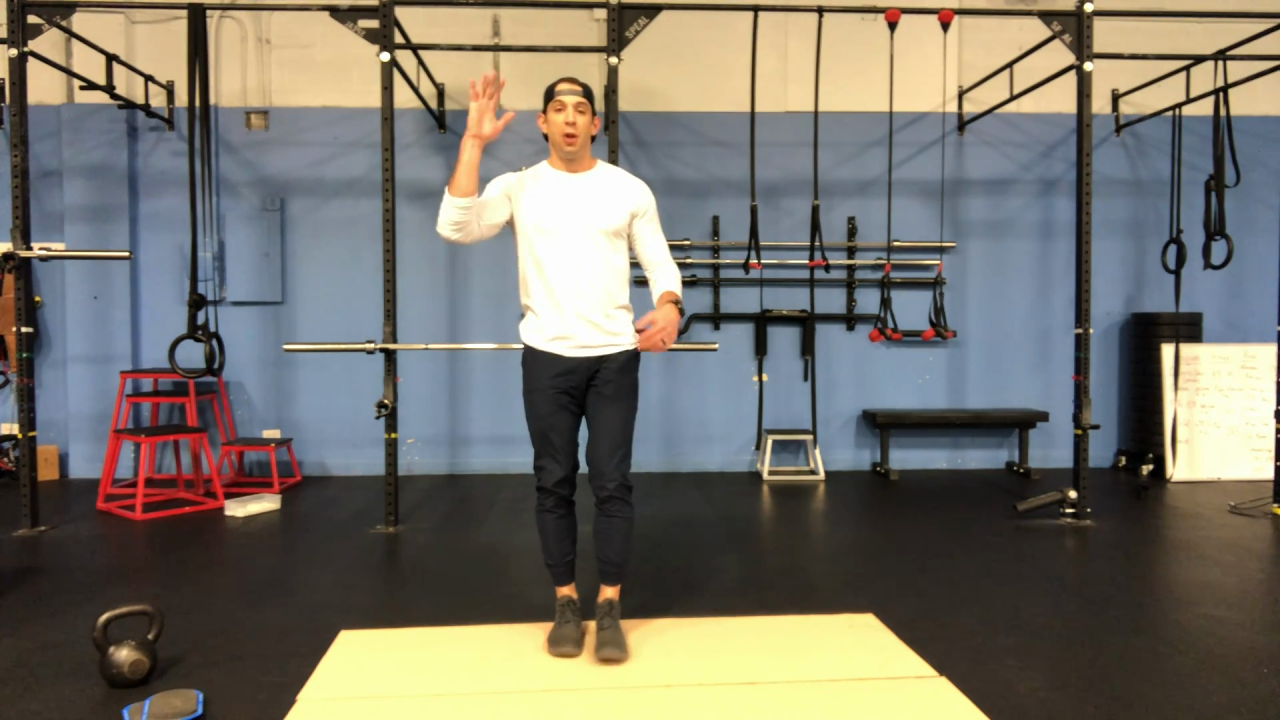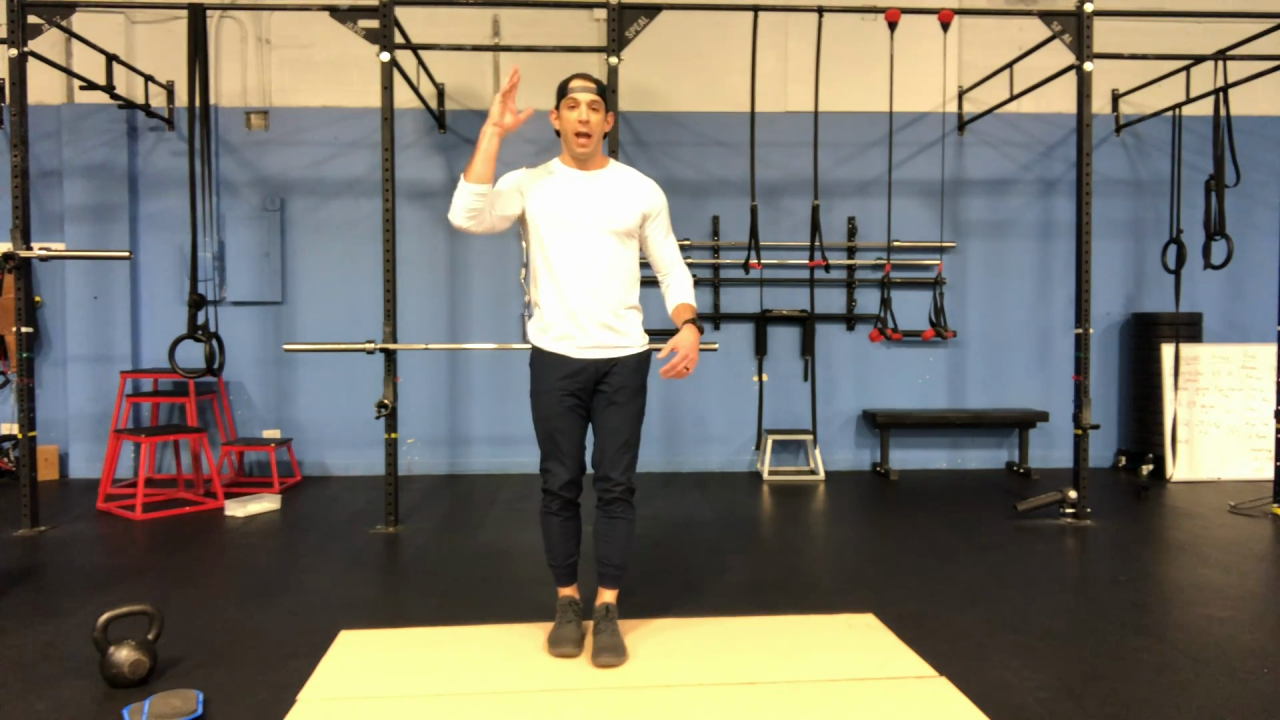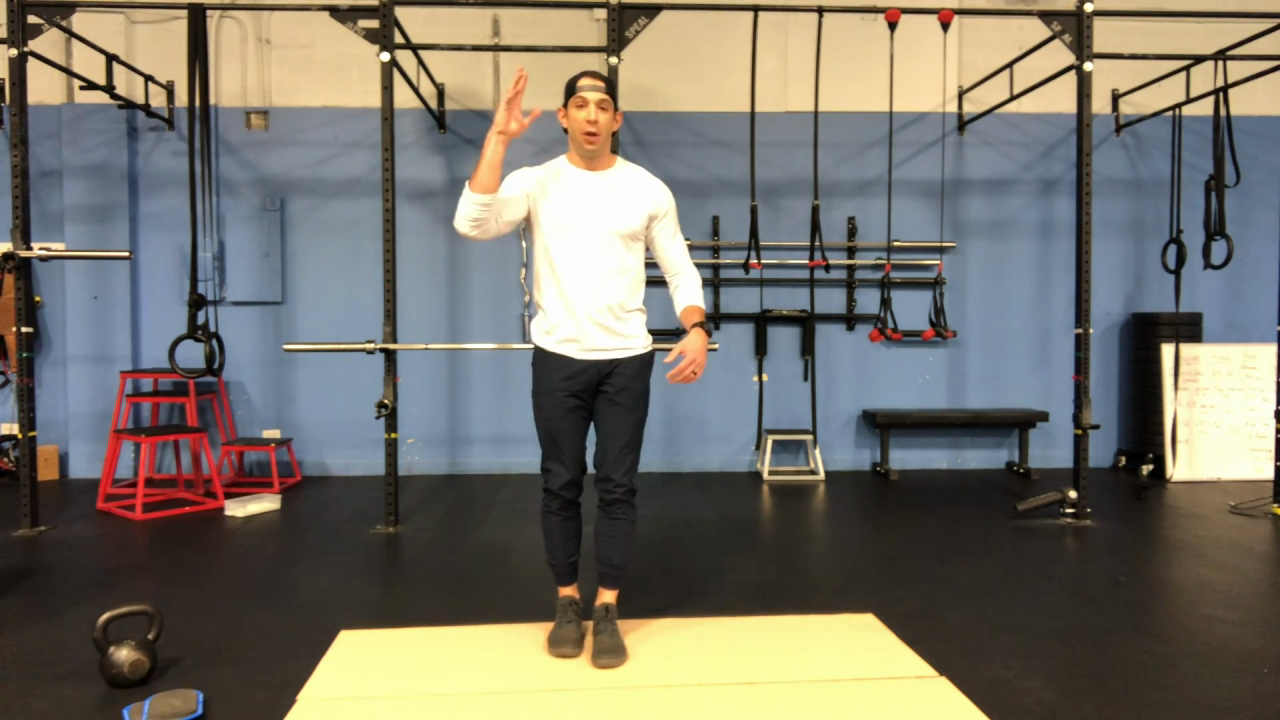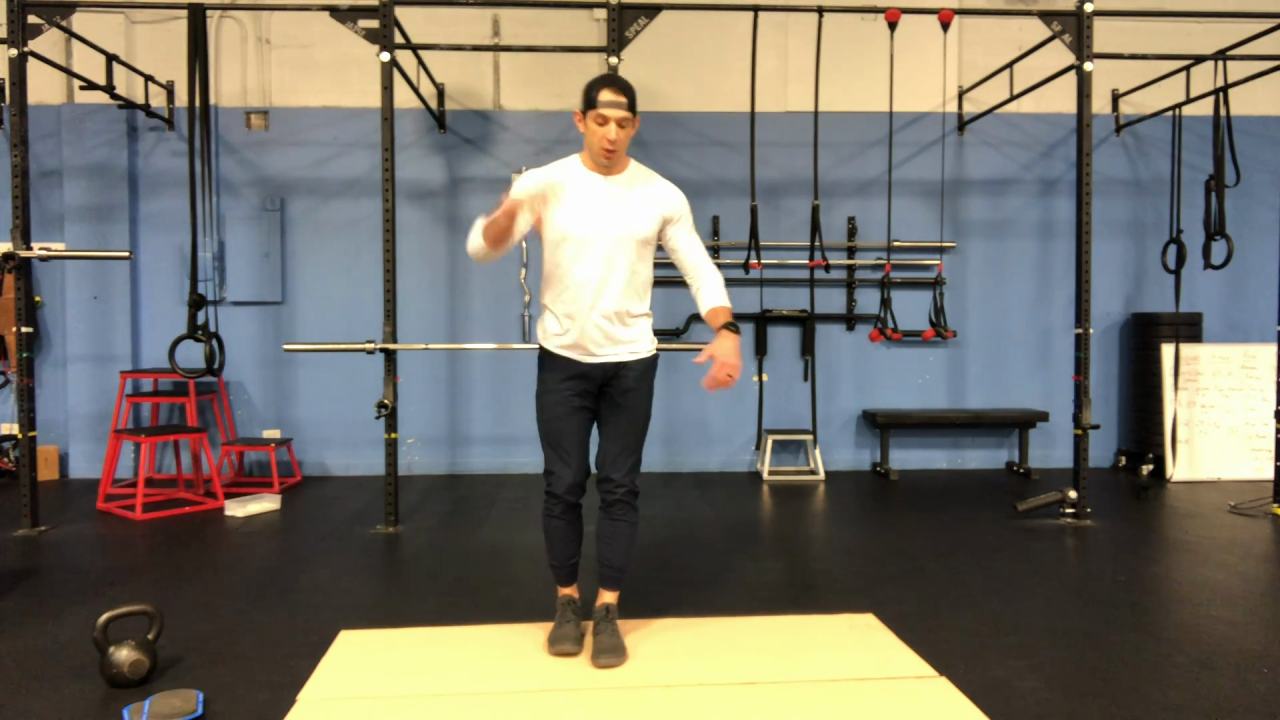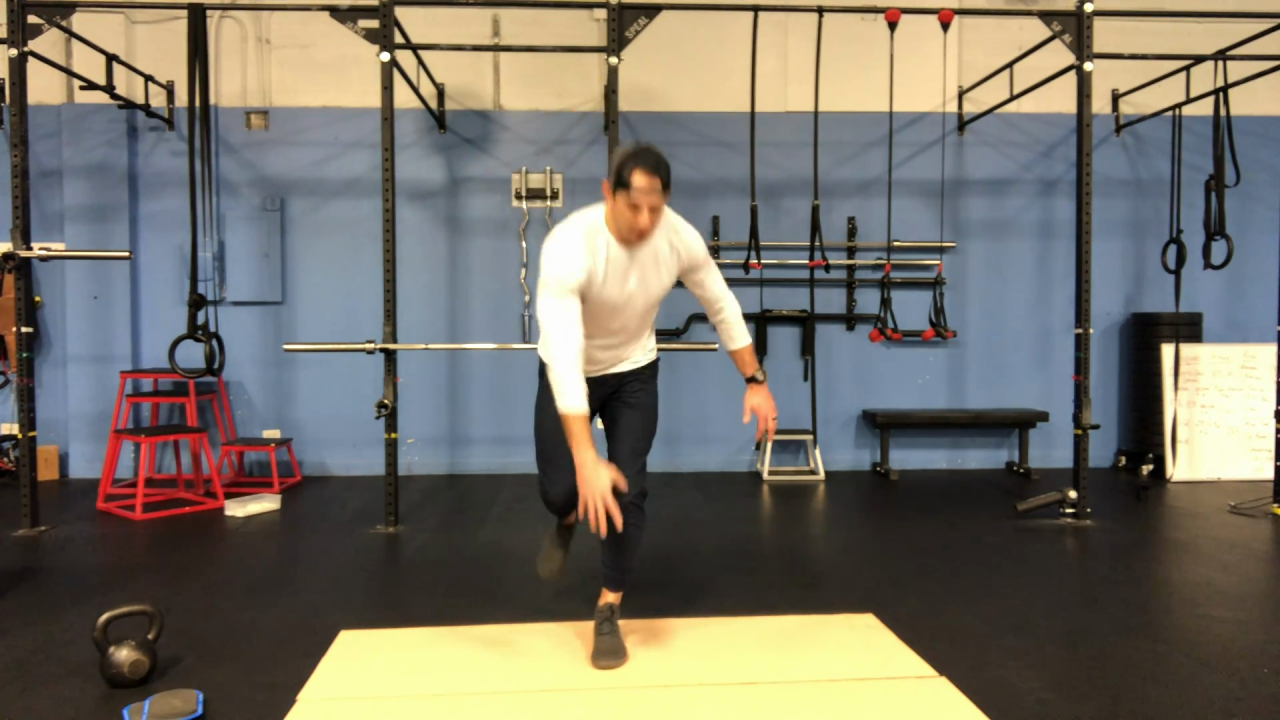
dt=0.4s
person 1, frame 1
left shoulder: (630, 189)
right shoulder: (517, 188)
left elbow: (660, 265)
right elbow: (455, 228)
left wrist: (668, 308)
right wrist: (473, 143)
left hip: (614, 357)
right hip: (548, 358)
left knee: (611, 481)
right knee: (554, 482)
left ankle: (609, 607)
right ankle: (565, 603)
person 1, frame 2
left shoulder: (641, 189)
right shoulder: (528, 184)
left elbow: (672, 270)
right elbow: (467, 216)
left wrist: (688, 327)
right wrist: (493, 132)
left hip: (623, 359)
right hip: (555, 359)
left knee: (615, 485)
right knee: (560, 485)
left ankle: (606, 611)
right ankle: (567, 605)
person 1, frame 3
left shoulder: (649, 189)
right shoulder: (532, 181)
left elbow: (681, 270)
right elbow: (472, 224)
left wrist: (697, 330)
right wrist: (498, 137)
left hip: (626, 360)
right hip: (558, 359)
left knee: (616, 486)
right knee: (560, 484)
left ankle: (606, 612)
right ankle: (567, 604)
person 1, frame 4
left shoulder: (660, 194)
right shoulder: (544, 182)
left elbow: (700, 269)
right elbow: (479, 247)
left wrist: (725, 330)
right wrist: (513, 209)
left hip: (631, 363)
right hip: (562, 361)
left knee: (618, 487)
right knee: (562, 485)
left ankle: (606, 612)
right ankle: (567, 602)
person 1, frame 5
left shoulder: (682, 239)
right shoulder: (570, 244)
left elbow: (724, 309)
right elbow: (562, 355)
left wrist: (754, 381)
right wrist: (588, 459)
left hip: (634, 372)
right hip: (570, 367)
left knee: (630, 489)
right knee: (560, 486)
left ankle: (607, 612)
right ankle: (566, 519)
